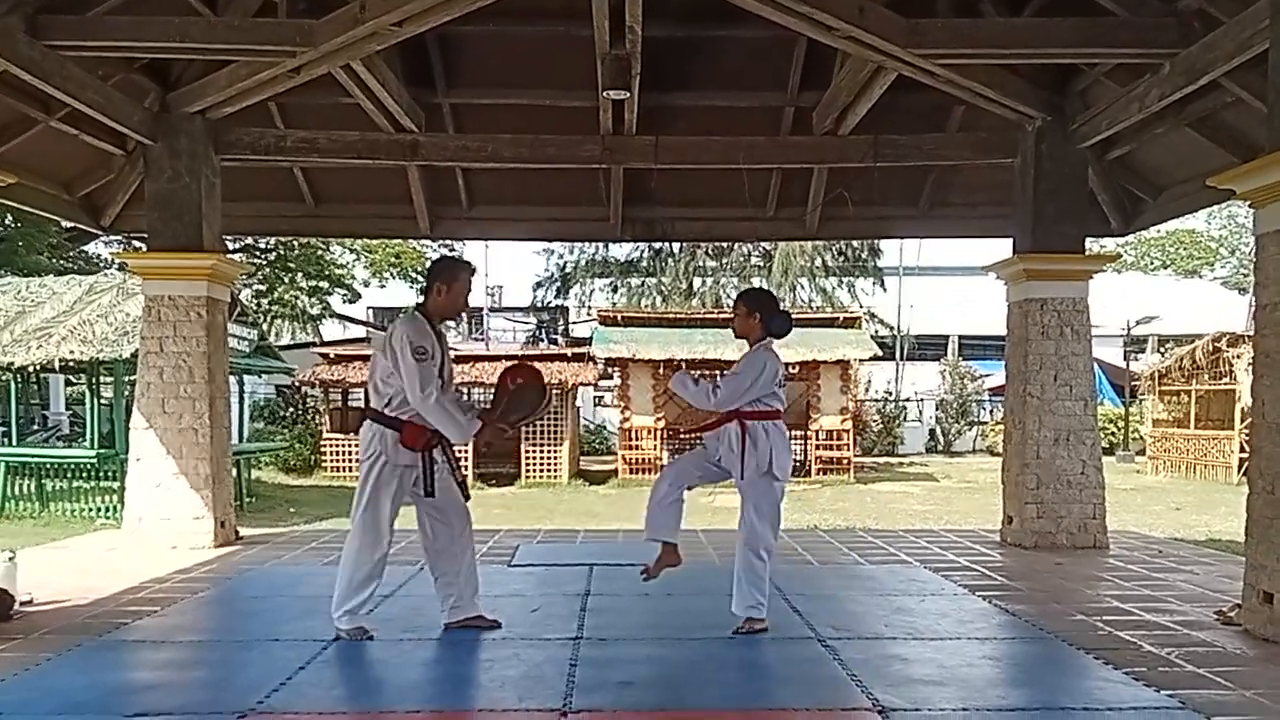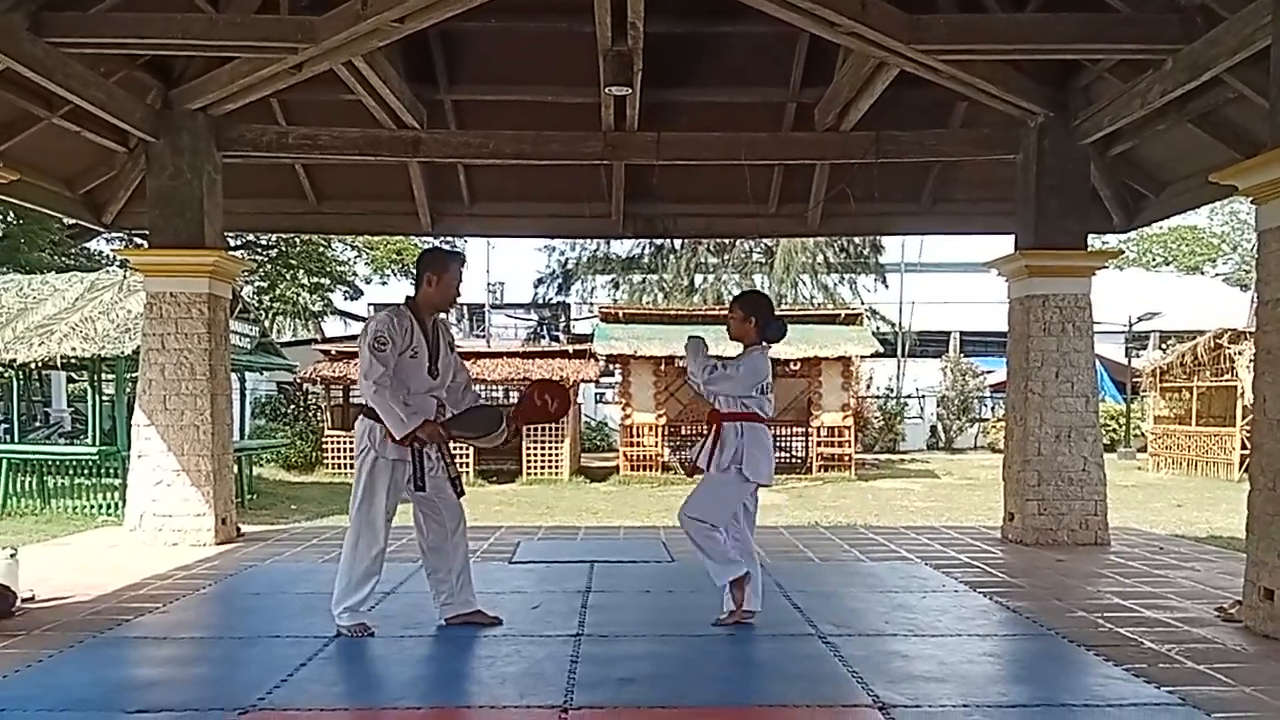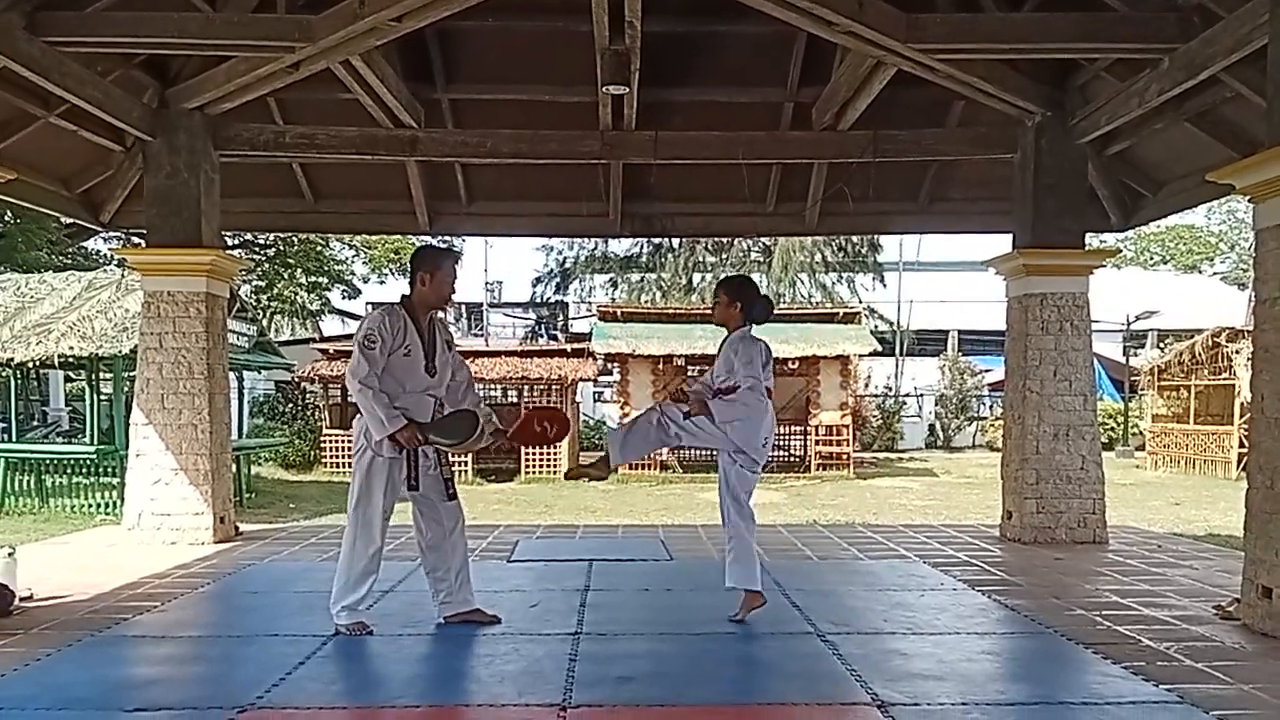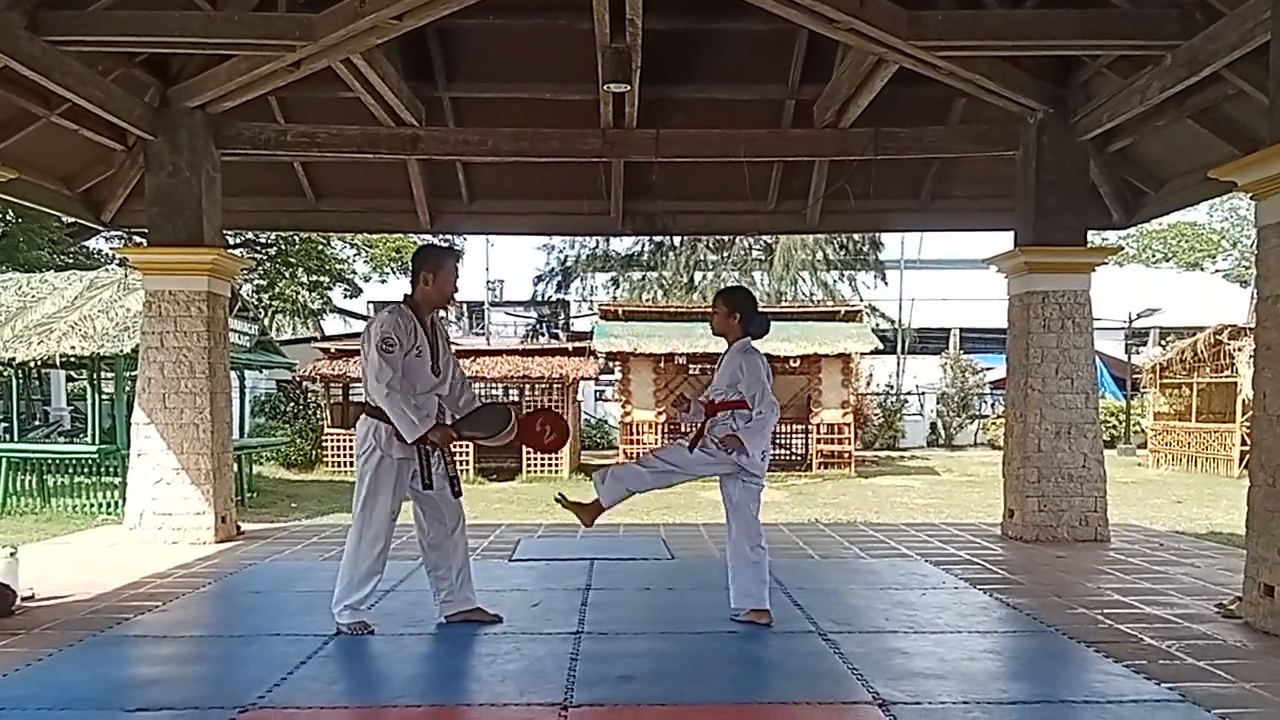
dt=0.2s
person 1, frame 1
left shoulder: (436, 335)
right shoulder: (407, 330)
left elbow: (442, 395)
right elbow: (423, 395)
left wrist: (477, 418)
right wrist: (475, 427)
left hip: (427, 447)
right hip: (390, 442)
left knee: (453, 525)
right knee: (372, 533)
left ankle: (460, 609)
right ankle: (347, 616)
person 1, frame 2
left shoulder: (442, 332)
right shoulder: (389, 323)
left elbow: (459, 390)
right elbow: (374, 383)
left wrist: (493, 425)
right wrist: (411, 427)
left hip: (426, 442)
right hip: (385, 438)
left knee: (447, 522)
right knee: (369, 528)
left ankle: (457, 605)
right ankle: (348, 613)
person 1, frame 3
left shoulder: (440, 331)
right shoulder: (382, 323)
left elbow: (460, 388)
right elbow: (360, 382)
left wrist: (489, 427)
right wrist: (395, 427)
left hip: (422, 440)
right hip: (381, 438)
left knee: (445, 522)
right knee: (367, 527)
left ankle: (456, 603)
right ankle: (346, 611)
person 1, frame 4
left shoulder: (436, 327)
right shoulder: (390, 324)
left elbow: (455, 386)
right elbow: (385, 389)
right wrist: (424, 429)
left hip: (424, 441)
right hip: (387, 437)
left knee: (445, 521)
right knee: (373, 527)
left ankle: (457, 602)
right ankle: (348, 611)
person 2, frame 1
left shoulder: (762, 360)
right shoulder: (756, 358)
left elbow: (716, 396)
left wrist: (679, 380)
left hip: (760, 450)
right hip: (734, 444)
left knee: (754, 533)
right knee: (671, 477)
left ankle: (754, 613)
right ankle: (668, 550)
person 2, frame 2
left shoulder: (753, 361)
right shoulder: (750, 359)
left elbow: (706, 380)
right elbow: (726, 397)
left wrist: (695, 350)
left hip: (741, 450)
right hip: (733, 449)
left knee: (696, 516)
right knee: (731, 527)
left ankle: (741, 578)
right ankle: (739, 604)
person 2, frame 3
left shoulder: (748, 345)
right shoulder: (735, 344)
left elbow: (755, 391)
right elbow: (710, 386)
left wrist: (707, 406)
right wrist: (688, 396)
left hip: (737, 429)
right hip: (745, 438)
left knee: (663, 419)
right knee: (736, 517)
left ankle: (605, 463)
right ankle: (751, 593)
person 2, frame 4
left shoulder: (751, 359)
right shoulder: (734, 358)
left elbow: (767, 411)
right elbow: (722, 405)
left wrist: (739, 437)
right wrist: (689, 407)
left hip: (735, 444)
right hip: (737, 450)
left knee: (650, 467)
right knee: (745, 530)
left ankle: (593, 508)
right ankle: (757, 607)
